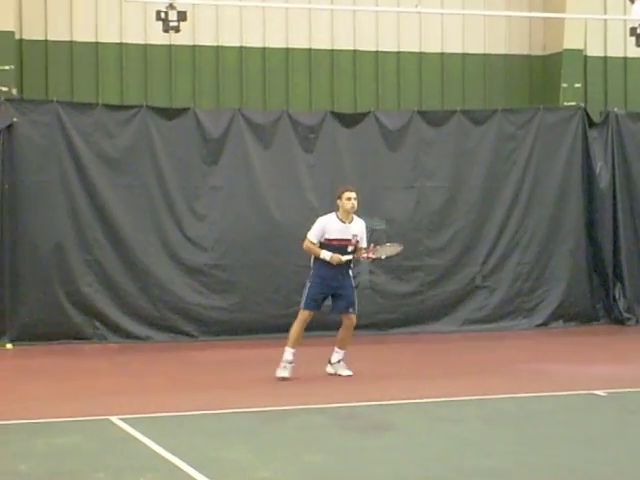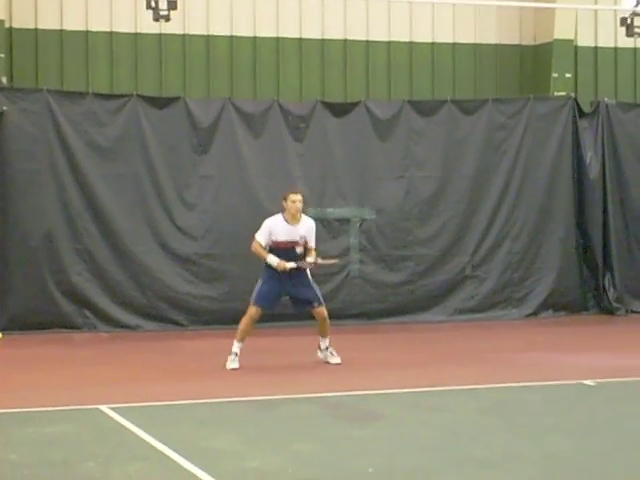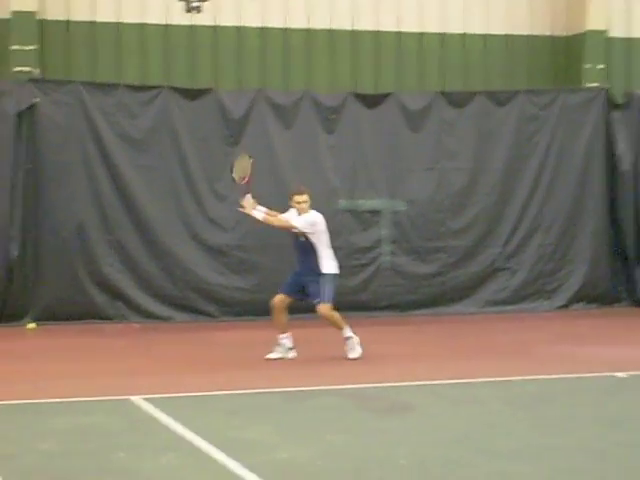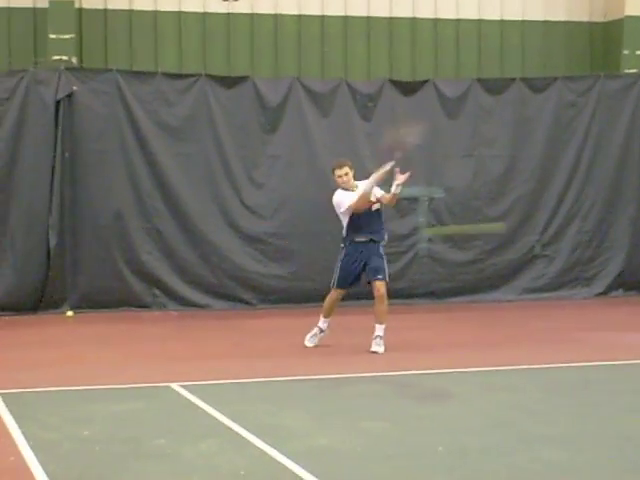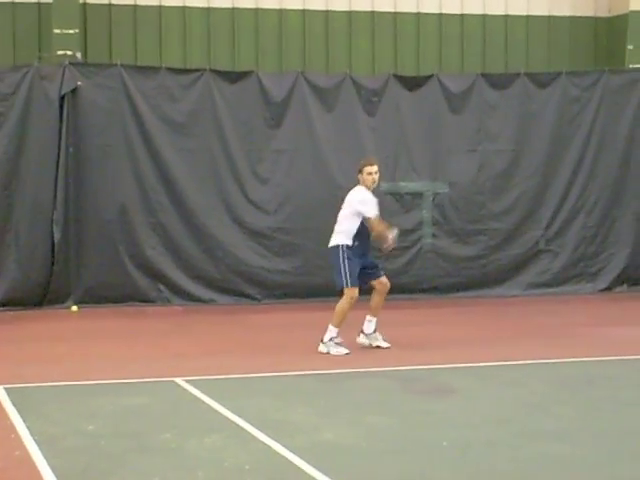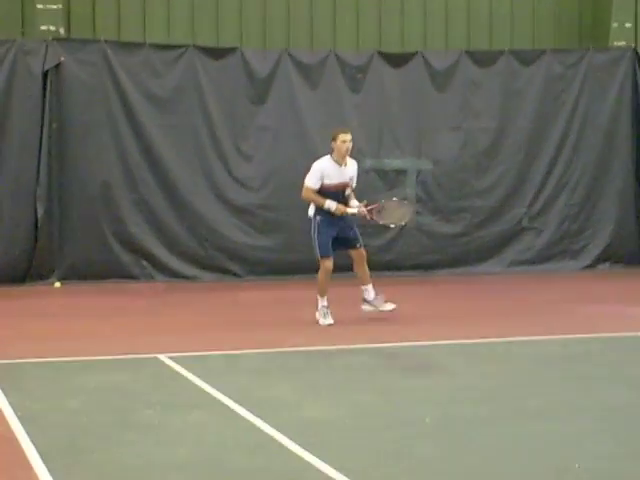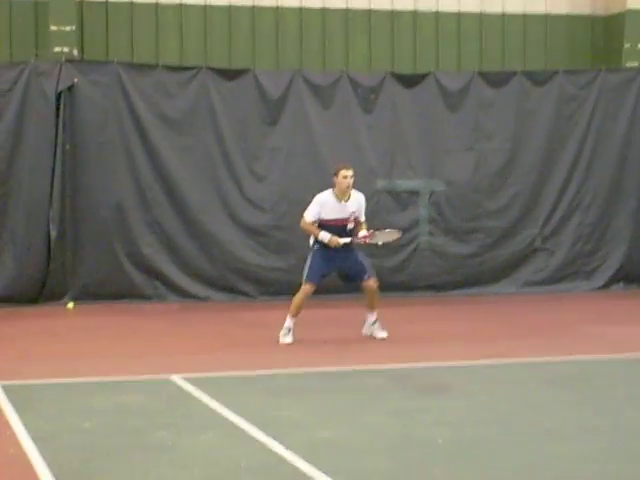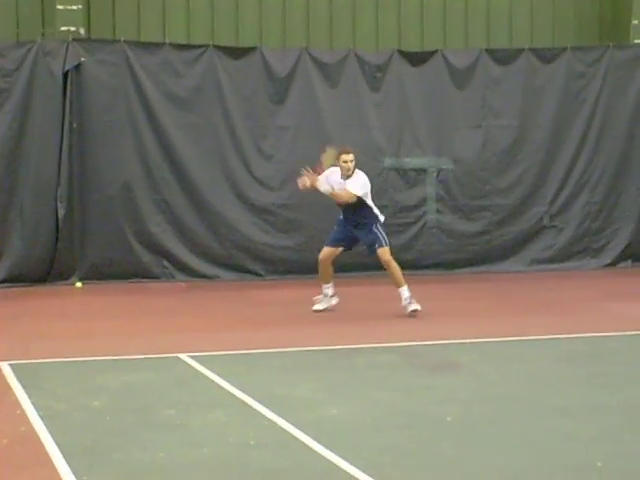
dt=0.5s
person 1, frame 1
left shoulder: (360, 224)
right shoulder: (324, 221)
left elbow: (360, 251)
right elbow: (307, 245)
left wrist: (365, 256)
right wrist: (327, 256)
left hip: (344, 278)
right hip: (320, 276)
left knee: (350, 321)
right knee: (303, 317)
left ankle: (335, 362)
right ankle: (287, 361)
person 1, frame 2
left shoulder: (310, 224)
right shoulder: (272, 223)
left elbow: (311, 250)
right elbow: (255, 246)
left wrist: (310, 260)
right wrist: (273, 260)
left hip: (299, 275)
right hip: (273, 275)
left knee: (322, 314)
right knee: (252, 313)
left ankle: (325, 349)
right ankle: (235, 353)
person 1, frame 3
left shoulder: (313, 218)
right shoulder: (293, 213)
left elbow: (282, 224)
right elbow: (280, 218)
left wrist: (255, 213)
right wrist: (256, 206)
left hip: (322, 272)
right hip: (304, 270)
left knee: (324, 310)
right knee: (277, 303)
left ankle: (350, 337)
right ankle: (285, 347)
person 1, frame 4
left shoulder: (366, 186)
right shoulder: (339, 197)
left elbow: (388, 201)
right elbow: (359, 206)
left wrist: (397, 186)
right wrist: (374, 180)
left hip: (375, 246)
right hip: (352, 248)
left knee: (380, 292)
right knee: (337, 294)
left ankle: (378, 337)
right ankle: (321, 328)
person 1, frame 5
left shoulder: (363, 195)
right shoulder: (365, 197)
right elbow: (378, 228)
left wrist: (383, 234)
right wrist: (390, 235)
left hip: (358, 250)
right hip: (343, 249)
left knee: (383, 285)
right knee: (351, 295)
left ankle: (368, 333)
right ankle: (328, 340)
person 1, frame 6
left shoulder: (352, 165)
right shoulder: (320, 166)
right elbow: (306, 194)
left wrist: (355, 204)
right wrist: (331, 205)
left hip: (342, 217)
right hip: (322, 219)
left knee: (360, 255)
right knee: (327, 266)
left ankle: (370, 298)
right ankle: (322, 307)
person 1, frame 7
left shoulder: (359, 199)
right shoulder: (321, 200)
left elbow: (360, 223)
right elbow: (305, 224)
left wrist: (362, 233)
right wrist: (326, 237)
left hip: (349, 248)
right hip: (323, 248)
left knee: (372, 286)
right knee: (306, 291)
left ankle: (371, 323)
right ankle: (287, 328)
person 1, frame 8
left shoulder: (361, 179)
right shoulder: (332, 172)
left elbow: (344, 199)
right elbow: (314, 182)
left wrist: (320, 184)
right wrist: (307, 181)
left hip: (369, 223)
right hip: (347, 223)
left knee: (386, 258)
right knee: (323, 257)
left ankle: (407, 299)
right ankle: (329, 295)
